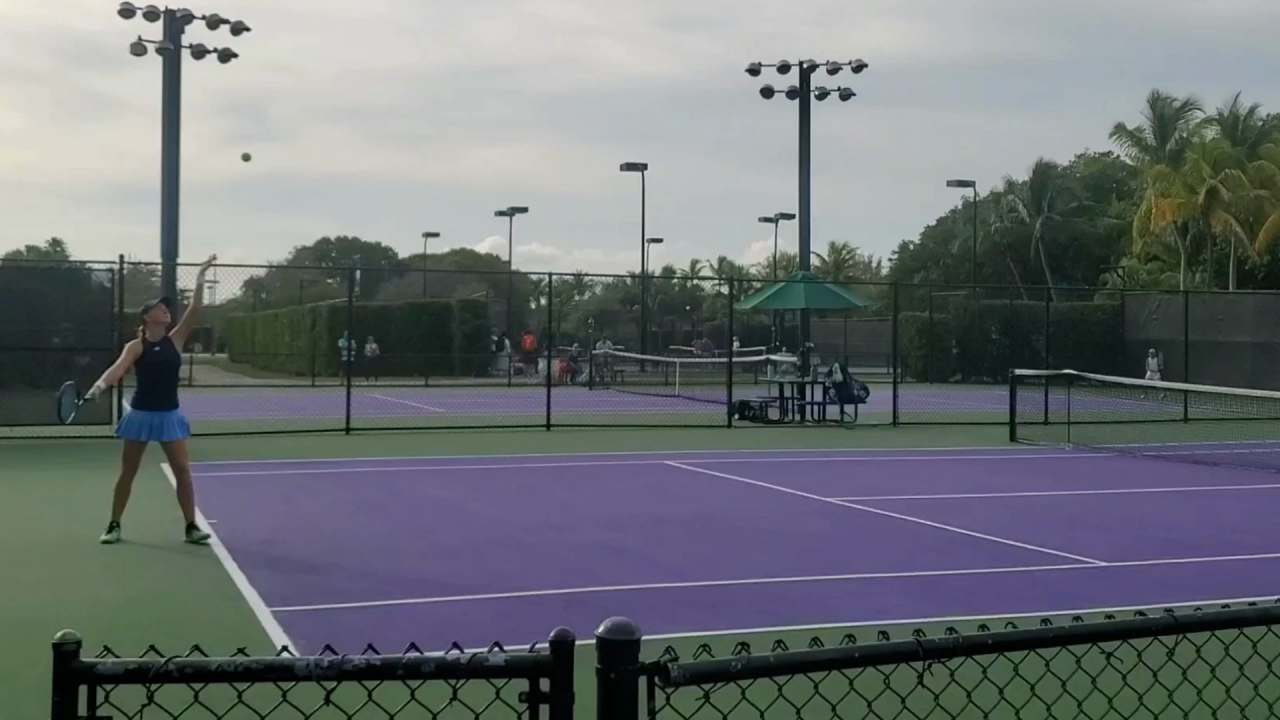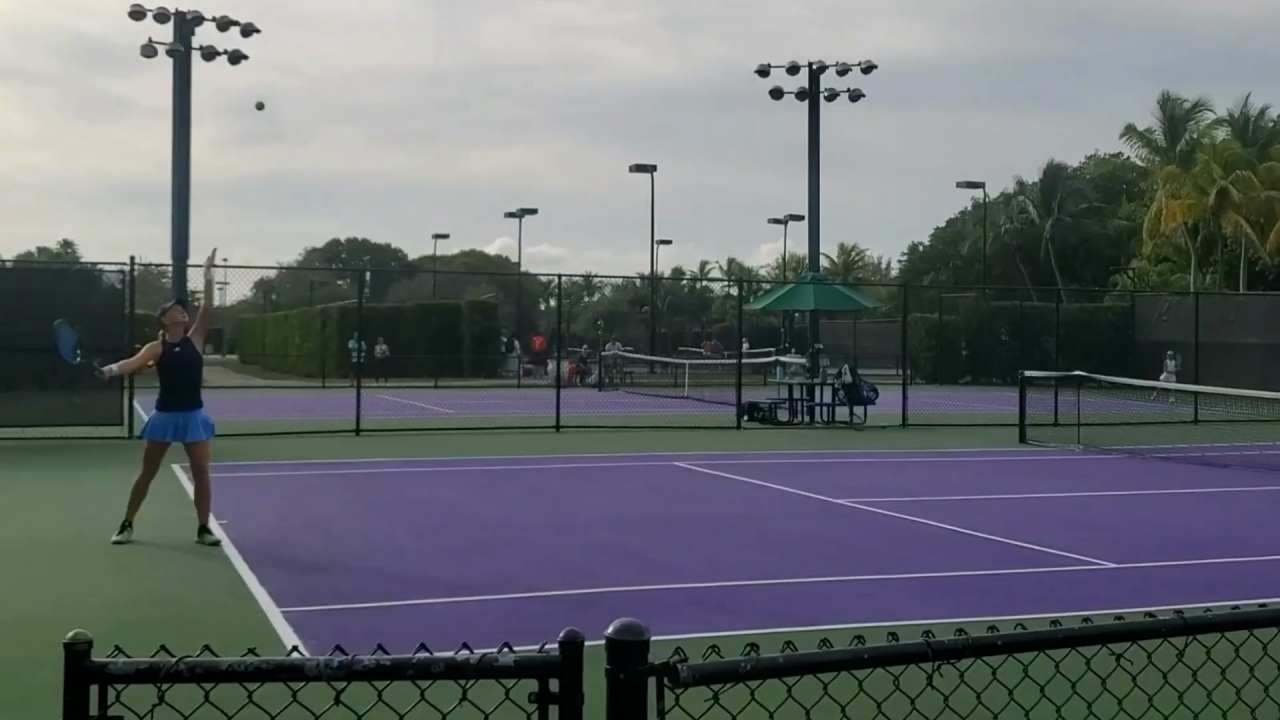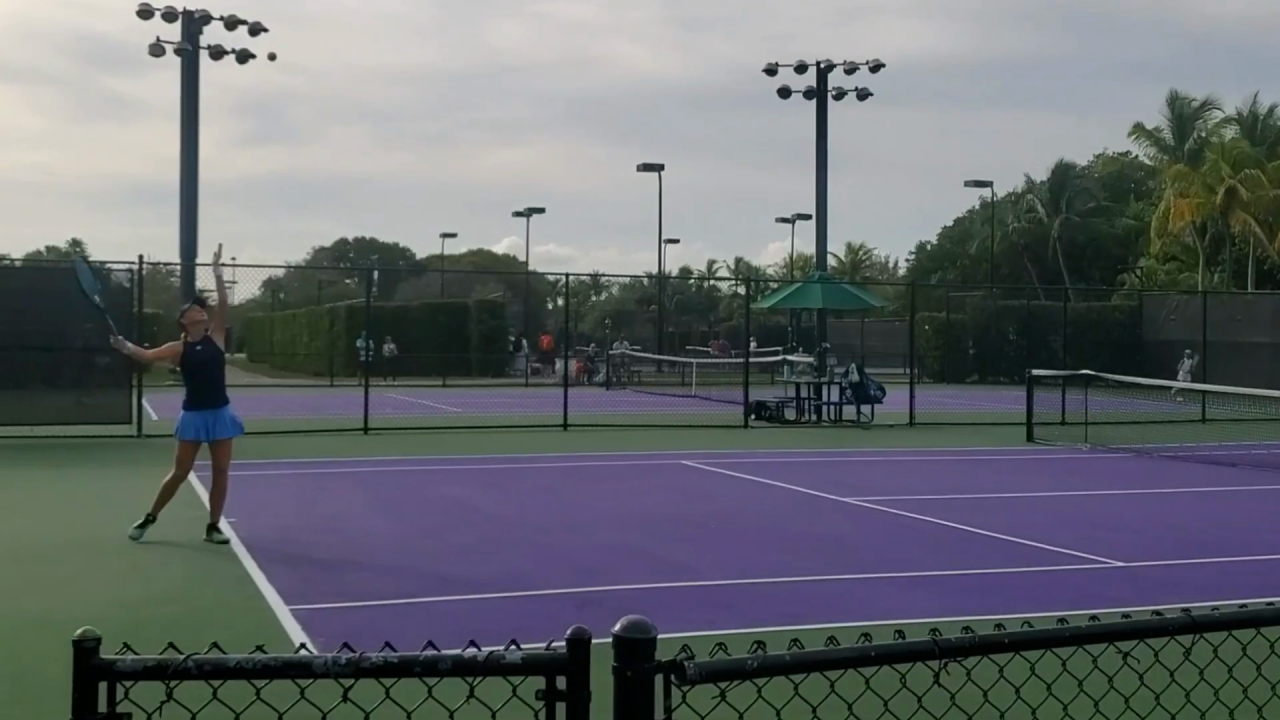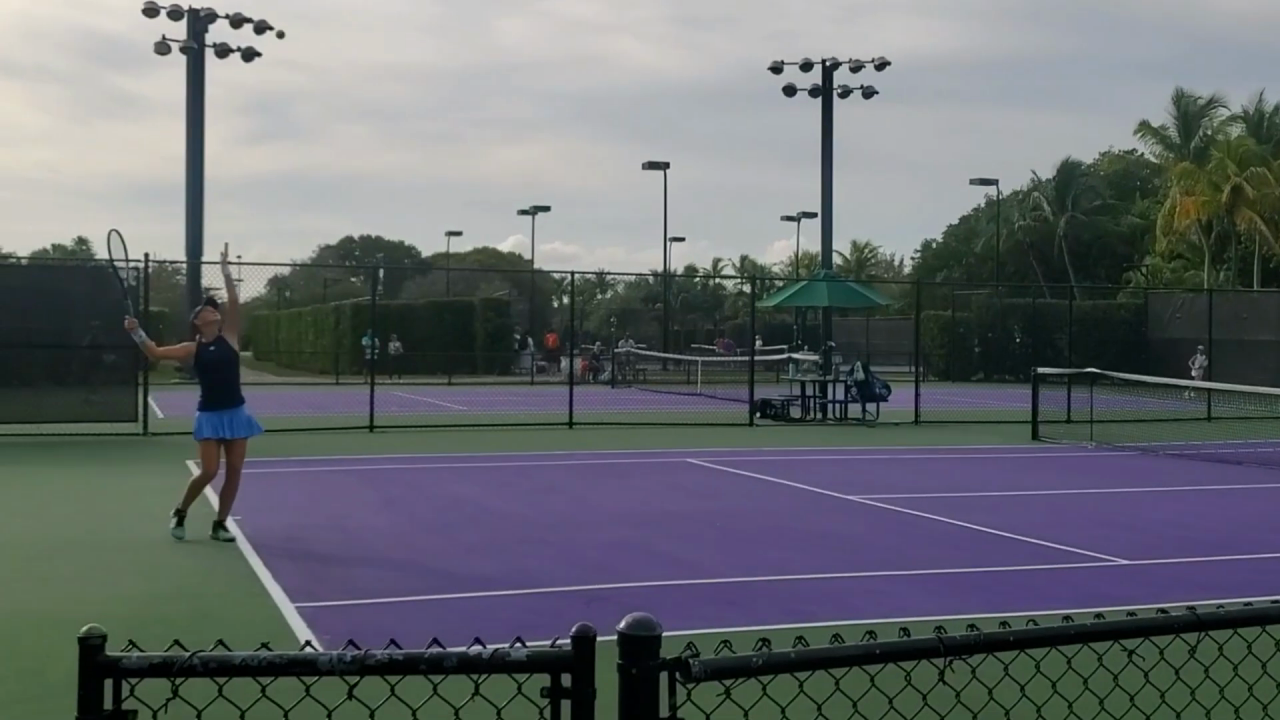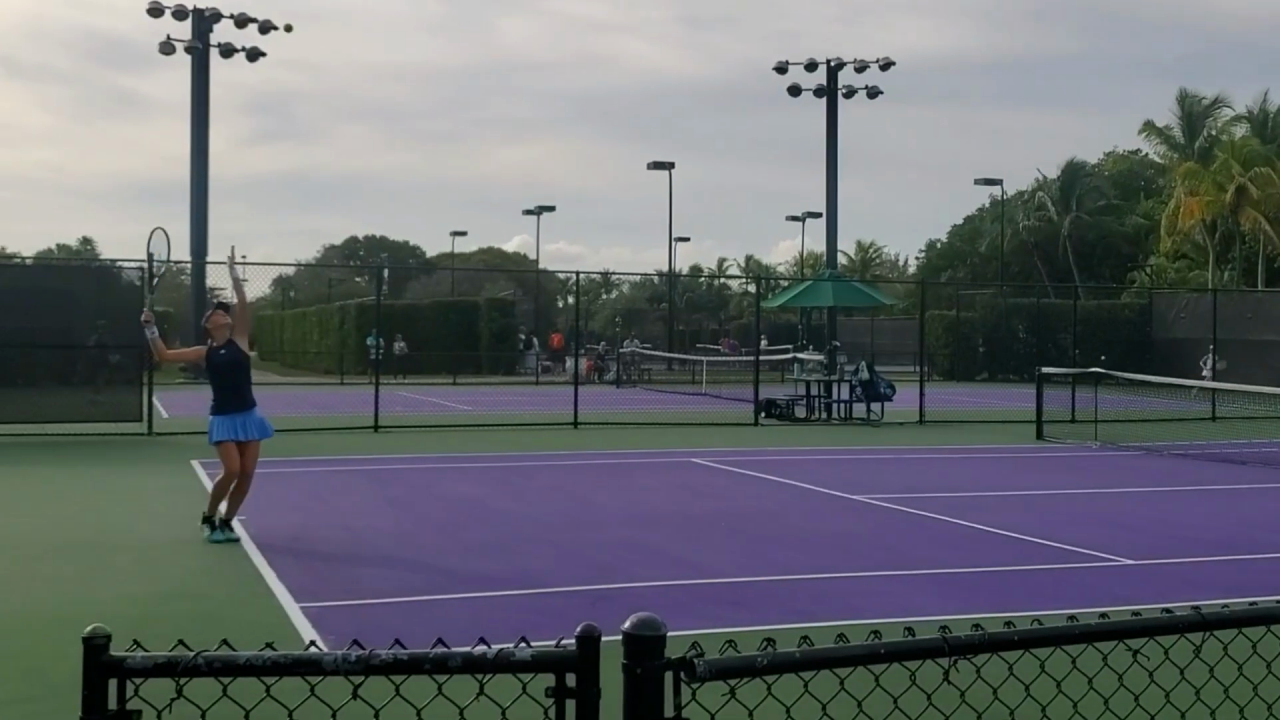
dt=0.1s
person 1, frame 1
left shoulder: (175, 340)
right shoulder: (136, 346)
left elbow: (194, 309)
right elbow: (118, 368)
left wrist: (201, 278)
right wrist: (100, 385)
left hip: (170, 415)
right hip: (141, 415)
left knee: (183, 471)
right knee: (128, 474)
left ankle: (192, 527)
right ankle: (115, 525)
person 1, frame 2
left shoulder: (194, 339)
right shoulder: (157, 347)
left elbow: (206, 307)
right elbow: (133, 363)
left wrist: (208, 274)
right wrist: (111, 369)
left hip: (193, 416)
right hip: (166, 416)
left knee: (202, 473)
right knee: (147, 474)
left ankle: (203, 528)
right ankle: (127, 524)
person 1, frame 3
left shoulder: (216, 337)
right shoulder: (178, 348)
left elbow: (223, 303)
right elbow: (146, 355)
left wrist: (217, 270)
right wrist: (123, 345)
left hip: (220, 414)
right hip: (193, 416)
left knee: (221, 473)
right knee: (179, 473)
left ankle: (214, 526)
right ankle: (148, 518)
person 1, frame 4
left shoulder: (230, 337)
right shoulder: (193, 349)
left elbow: (233, 301)
right elbow: (156, 352)
left wrist: (225, 269)
right wrist: (136, 332)
left hip: (235, 414)
right hip: (210, 416)
left knee: (234, 472)
right knee: (208, 472)
left ankle: (220, 524)
right ankle: (180, 513)
person 1, frame 5
left shoulder: (240, 339)
right shoulder: (203, 352)
left elbow: (243, 304)
right elbow: (163, 355)
left wrist: (233, 273)
right wrist: (150, 329)
left hip: (248, 416)
right hip: (222, 419)
left knee: (247, 473)
right knee: (232, 470)
left ankle: (225, 523)
right ankle: (209, 518)
